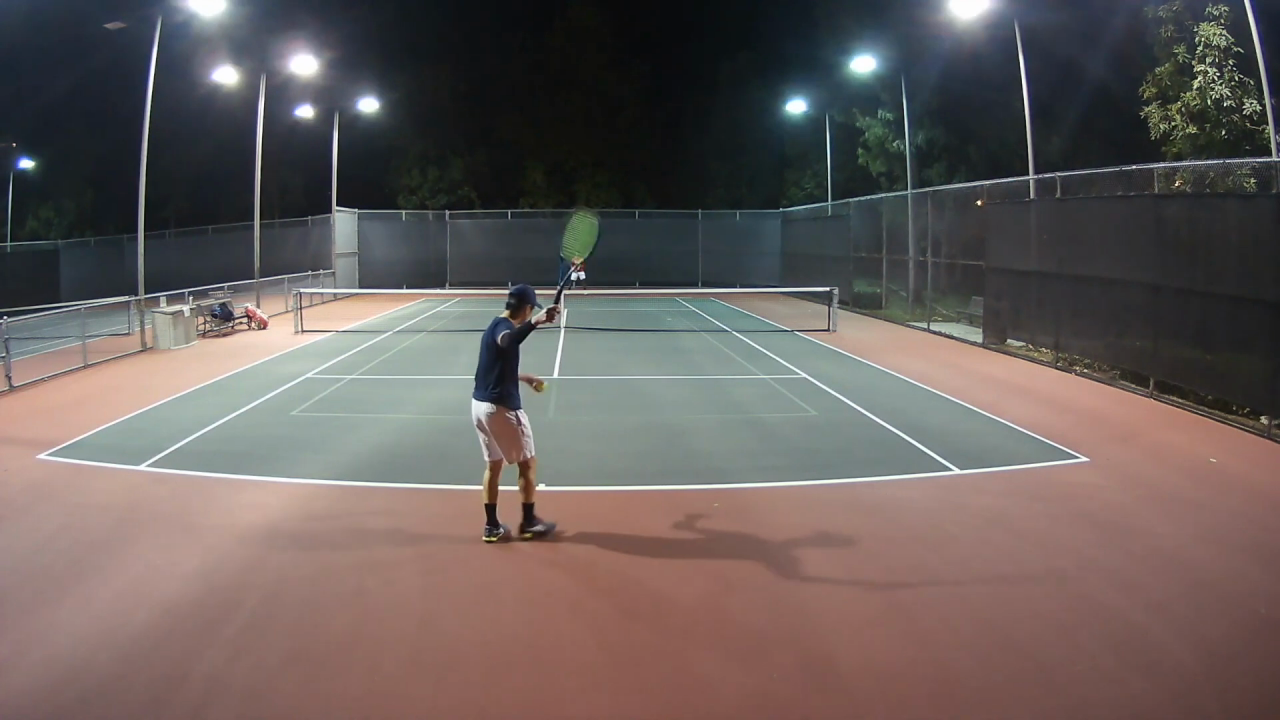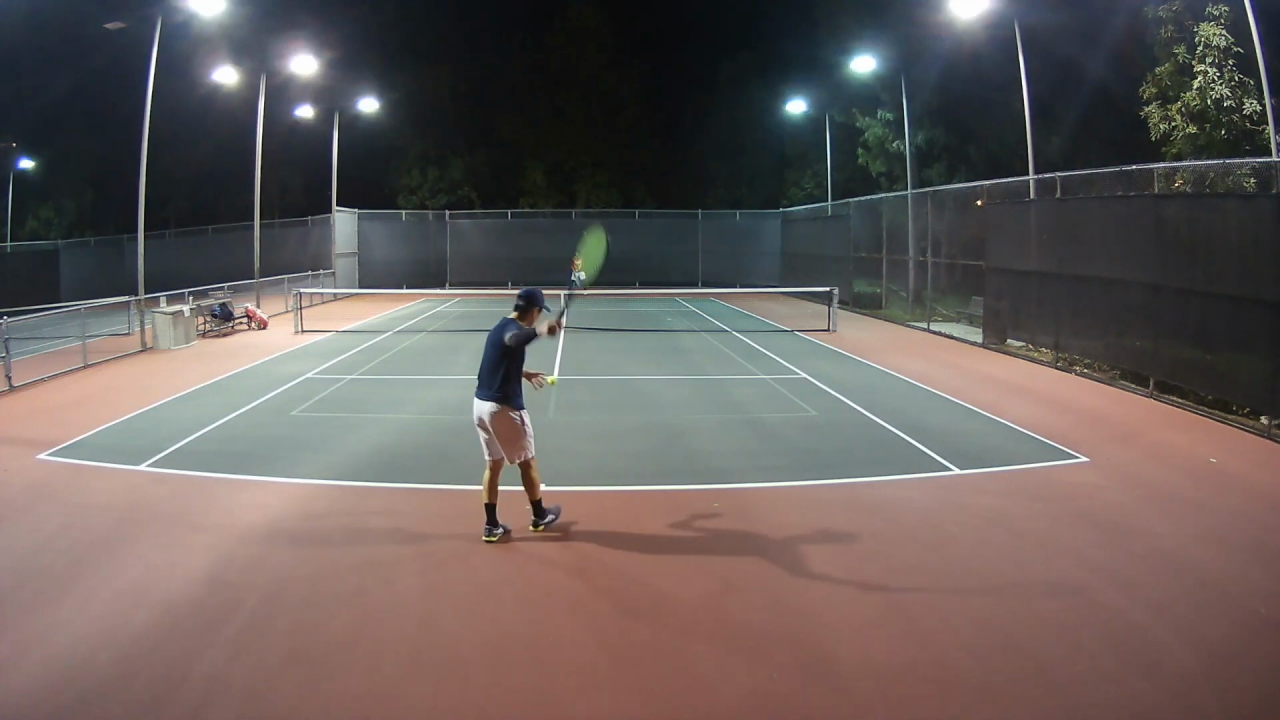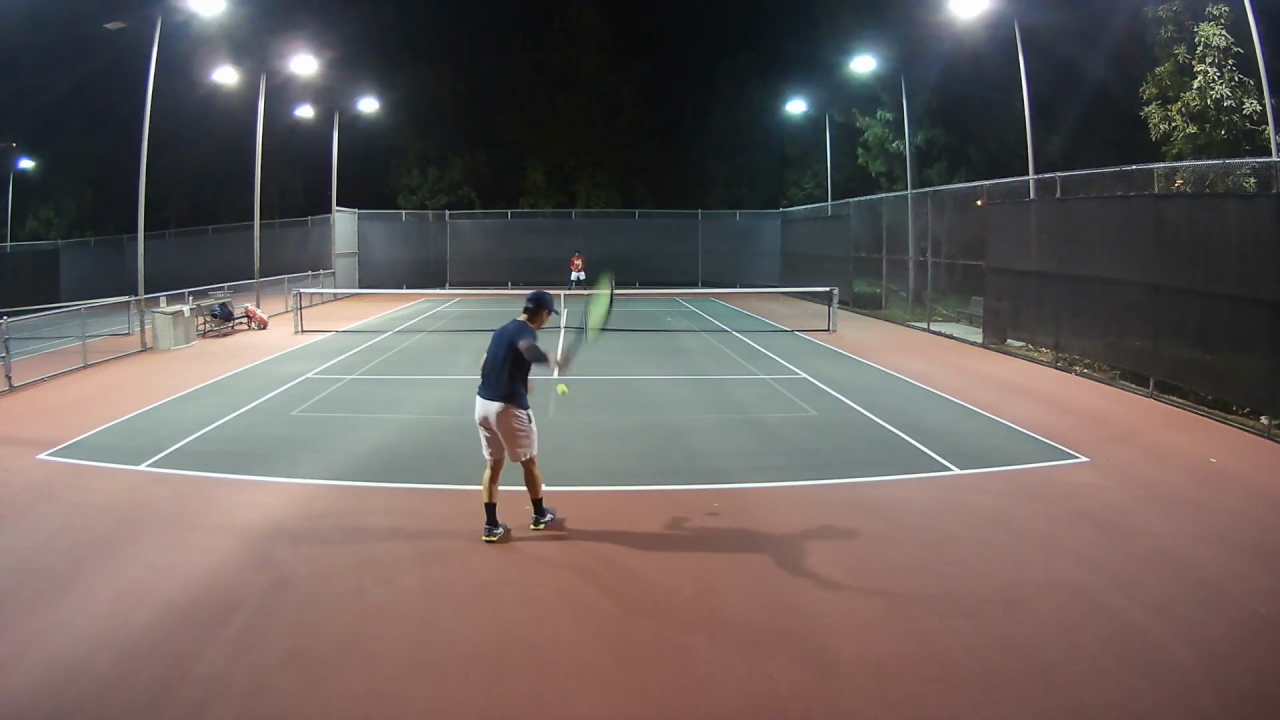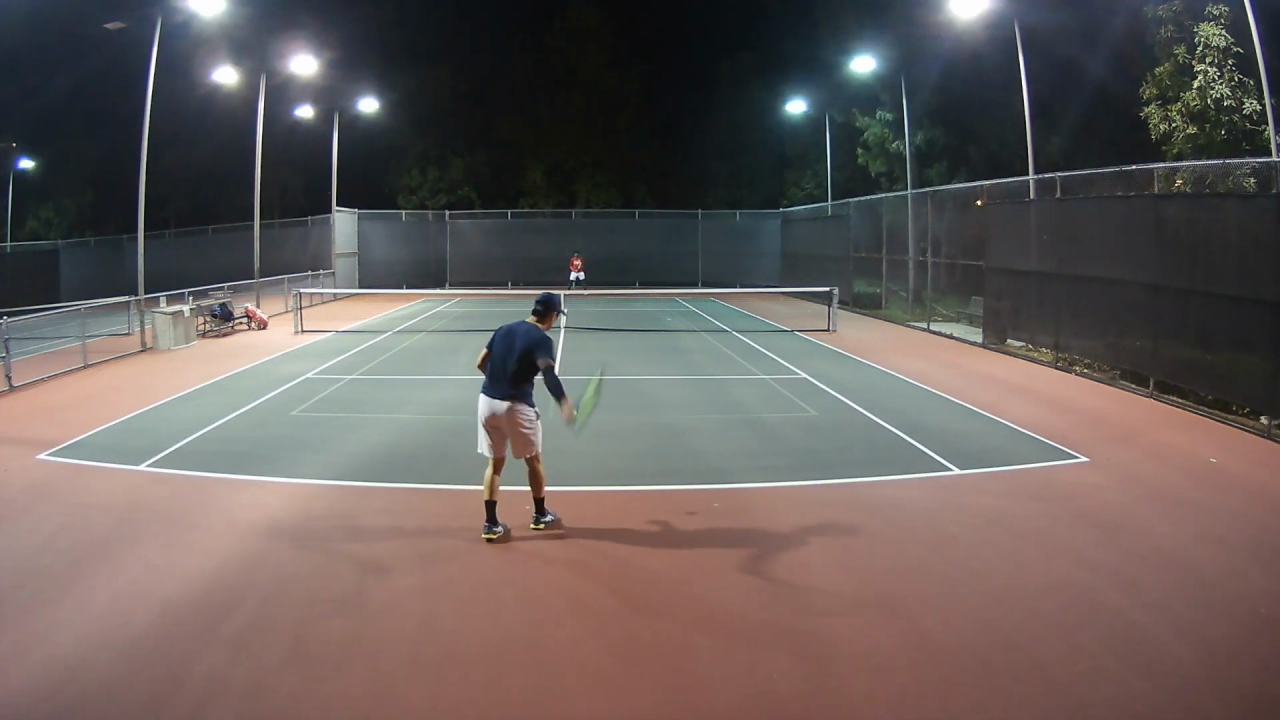
dt=0.1s
person 1, frame 1
left shoulder: (497, 326)
right shoulder: (503, 326)
right elbow: (508, 343)
left wrist: (524, 377)
right wrist: (535, 322)
left hip: (480, 404)
right hip: (501, 408)
left knee: (494, 465)
right knee: (527, 464)
left ankle: (492, 526)
right ankle: (529, 522)
person 1, frame 2
left shoulder: (498, 328)
right shoulder: (515, 327)
right elbow: (512, 340)
left wrist: (524, 374)
right wrist: (539, 330)
left hip: (481, 404)
right hip: (504, 407)
left knee: (493, 464)
right knee: (527, 463)
left ankle: (491, 525)
right ankle: (539, 516)
person 1, frame 3
left shoulder: (504, 330)
right shoulder: (526, 330)
right elbow: (528, 350)
right wrist: (549, 359)
left hip: (484, 403)
right hip: (509, 406)
left knee: (494, 464)
right knee: (529, 462)
left ankle: (491, 525)
right ankle: (539, 515)
person 1, frame 4
left shoulder: (505, 329)
right shoulder: (542, 340)
left elbow: (481, 364)
right elbow: (547, 371)
right wrist: (563, 401)
left hip: (487, 401)
right hip: (516, 406)
left knee: (495, 463)
right knee: (533, 460)
left ankle: (491, 523)
right ankle: (540, 515)
